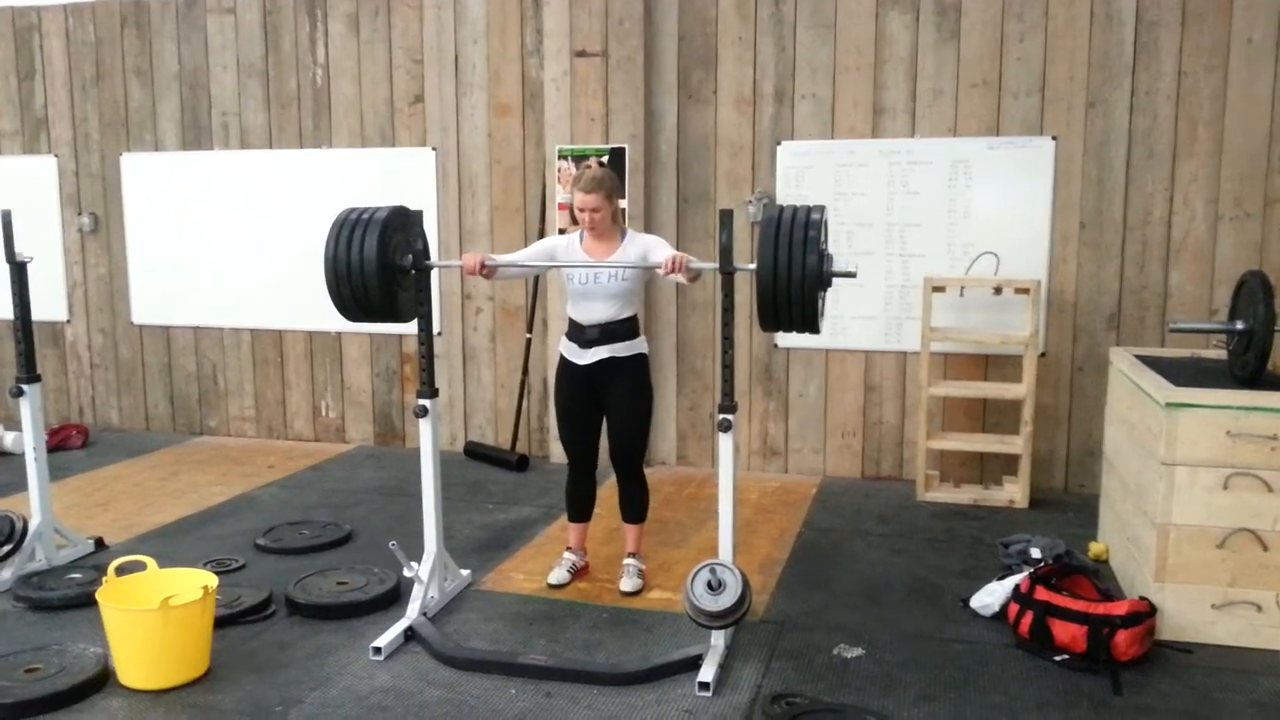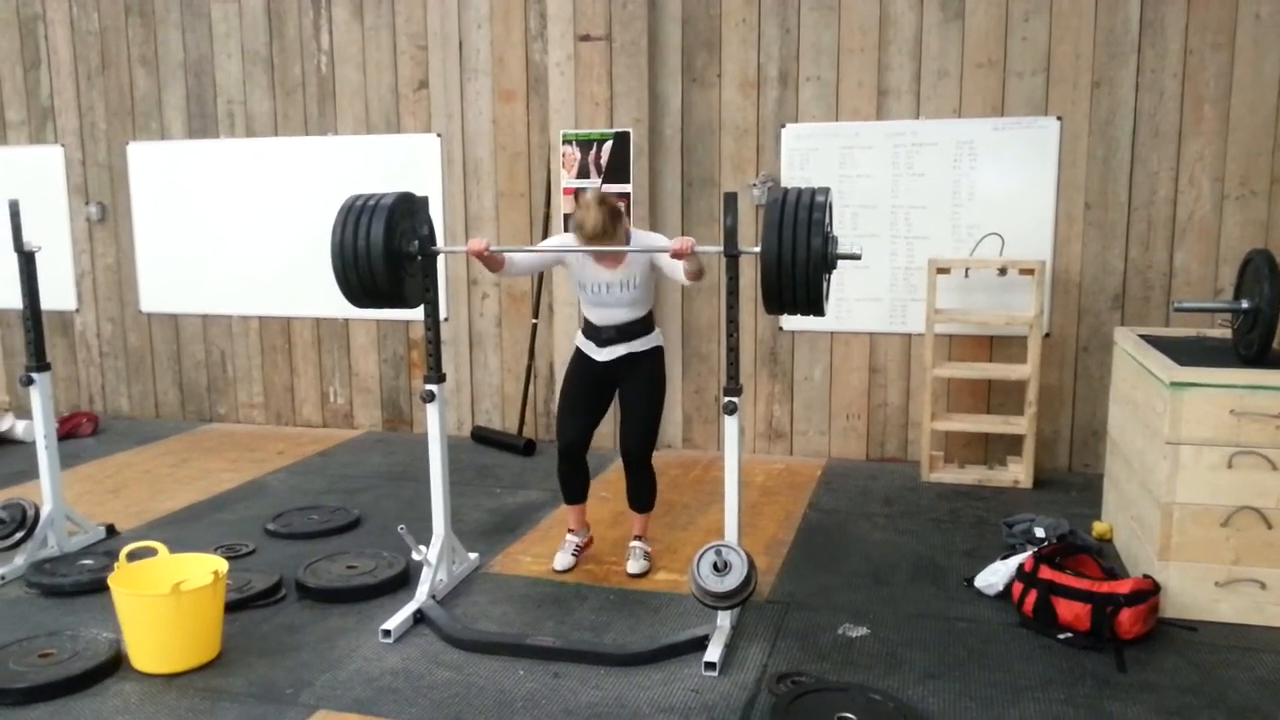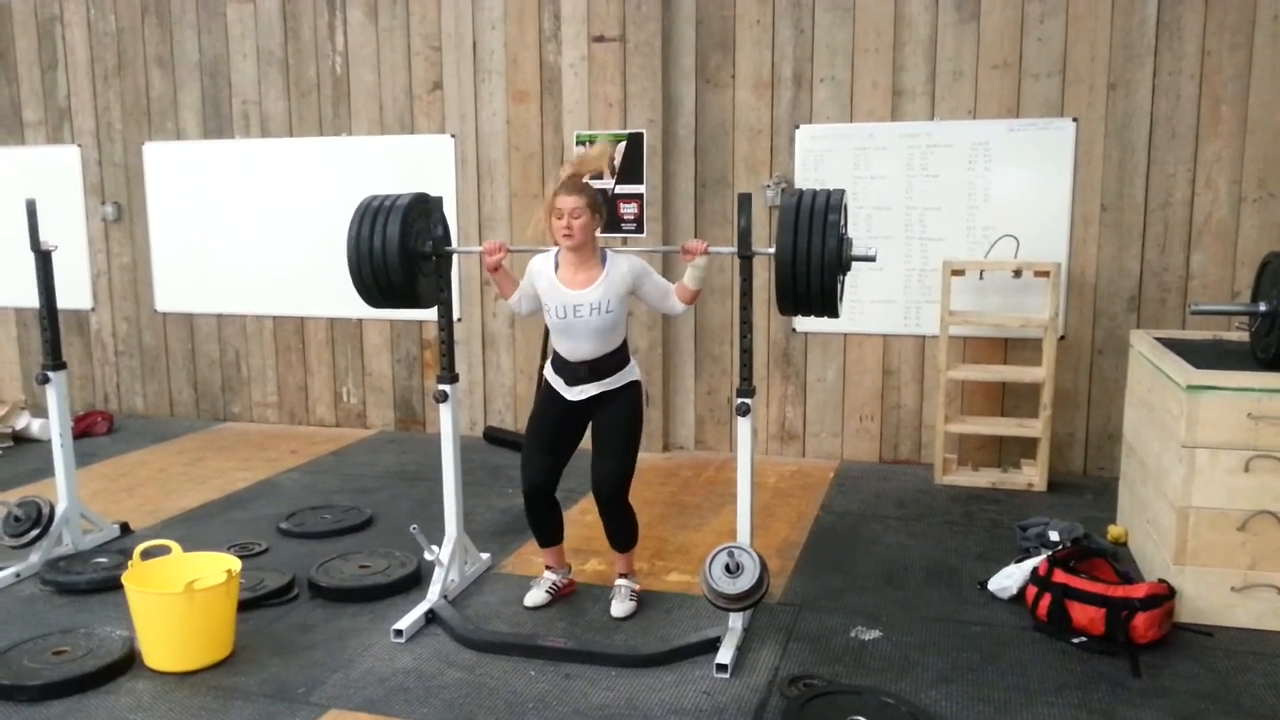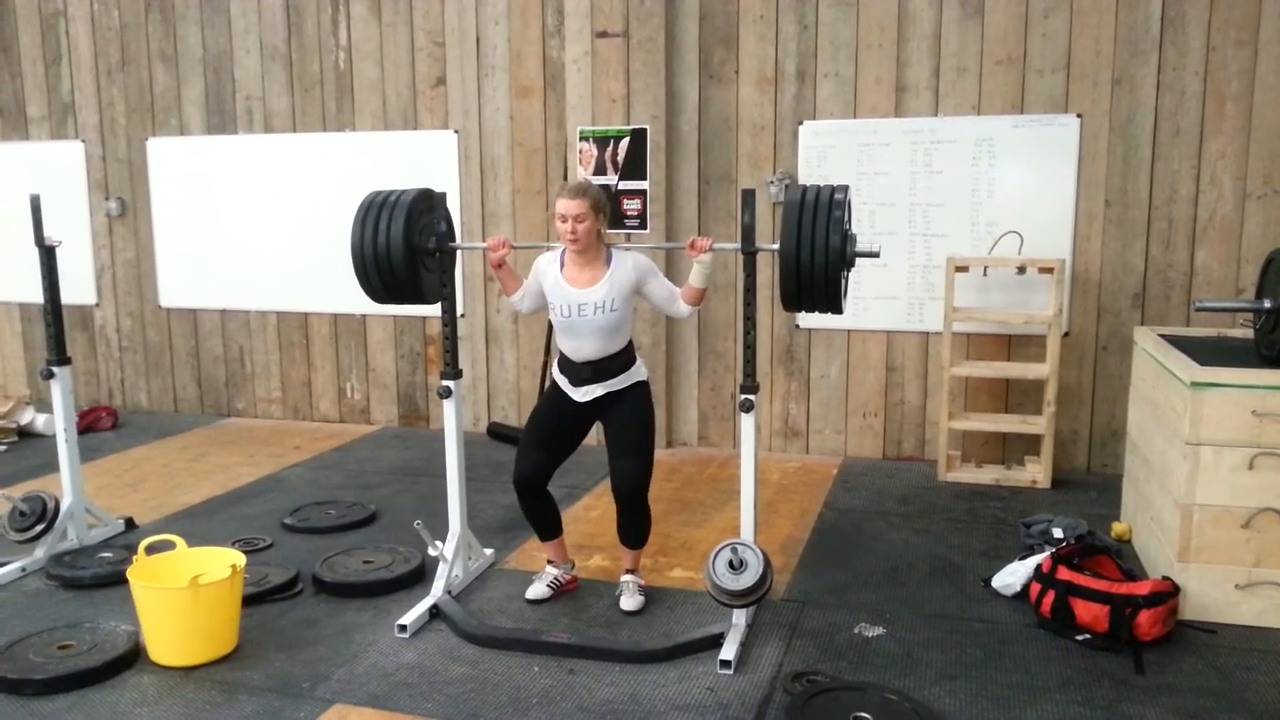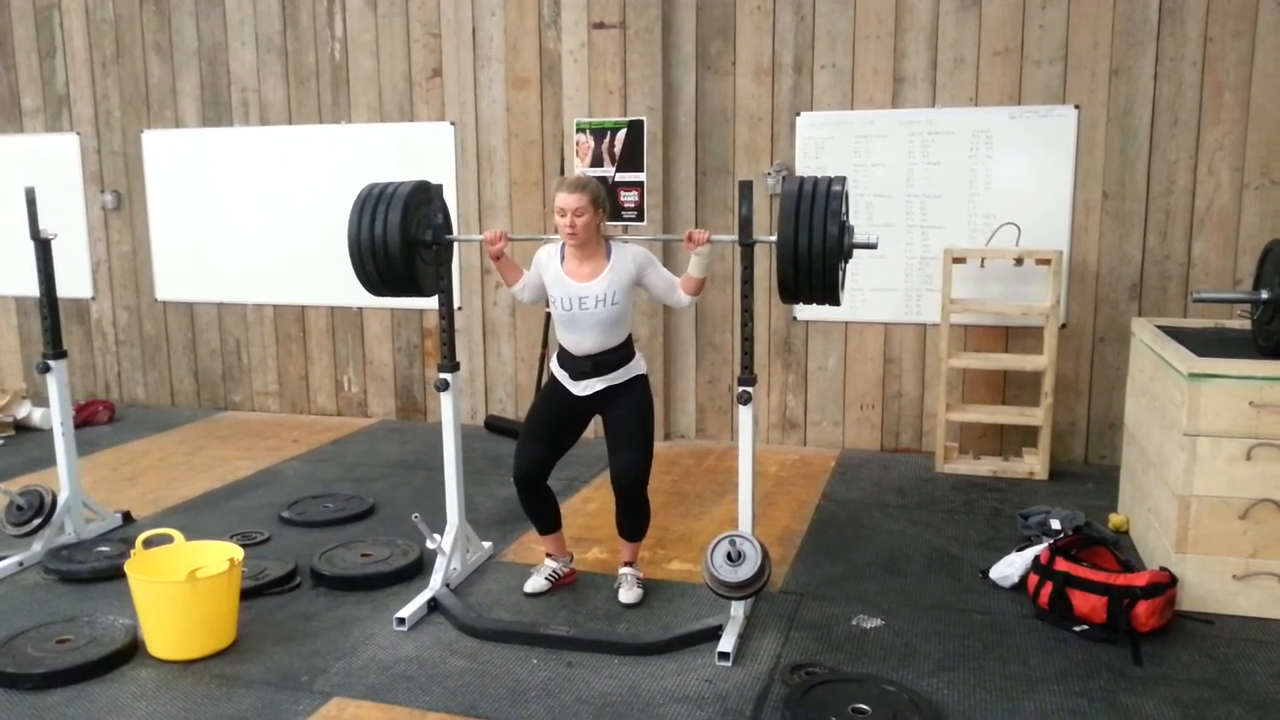
dt=1s
person 1, frame 1
left shoulder: (642, 245)
right shoulder: (561, 245)
left elbow: (685, 272)
right elbow: (507, 265)
left wrist: (684, 264)
right wrist: (481, 264)
left hip: (624, 363)
right hip: (575, 362)
left knee: (627, 464)
right knee: (579, 464)
left ankle: (632, 559)
right ankle: (574, 553)
person 1, frame 2
left shoulder: (648, 245)
right shoulder: (569, 246)
left elbow: (688, 273)
right elbow: (513, 263)
left wrist: (689, 258)
right wrist: (486, 256)
left hip: (641, 356)
right hip: (591, 353)
left knee: (636, 452)
right knee: (569, 443)
left ankle: (639, 541)
right ankle: (577, 533)
person 1, frame 3
left shoulder: (625, 268)
right shoulder: (541, 267)
left elbow: (675, 303)
right elbow: (521, 304)
left wrist: (696, 268)
right wrist: (497, 270)
left hip: (615, 389)
right hip: (560, 387)
left knee: (609, 490)
right knee: (535, 485)
left ankle: (625, 579)
right ankle: (556, 572)
person 1, frame 4
left shoulder: (631, 266)
right shoulder: (546, 266)
left elbow: (681, 306)
right elbow: (524, 302)
left wrist: (701, 267)
right wrist: (499, 266)
left hip: (623, 388)
right hip: (567, 385)
left knee: (630, 489)
right knee: (526, 477)
left ankle: (631, 576)
right ankle: (559, 568)
person 1, frame 5
left shoulder: (631, 258)
right shoulder: (547, 258)
left elbow: (681, 296)
right elbow: (525, 292)
left wrist: (699, 258)
right wrist: (498, 256)
left hip: (623, 381)
right hip: (567, 379)
left knee: (629, 482)
right knee: (526, 471)
left ankle: (629, 568)
right ankle: (558, 561)
